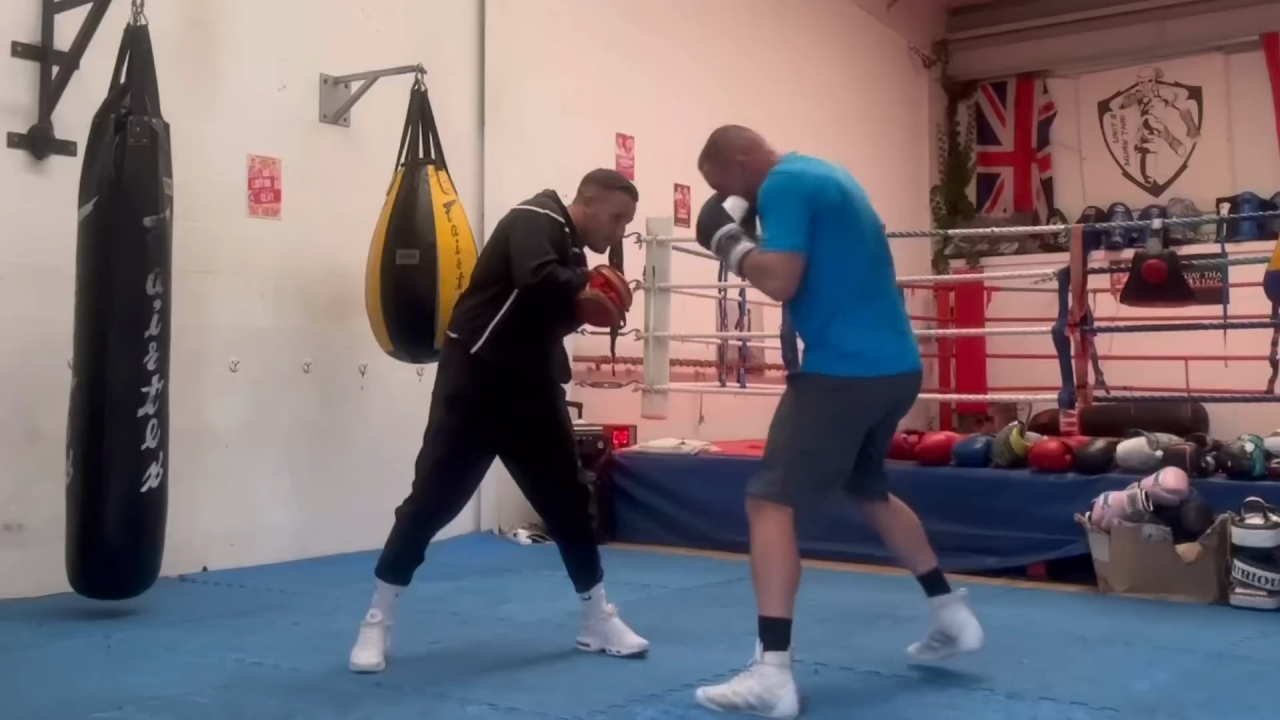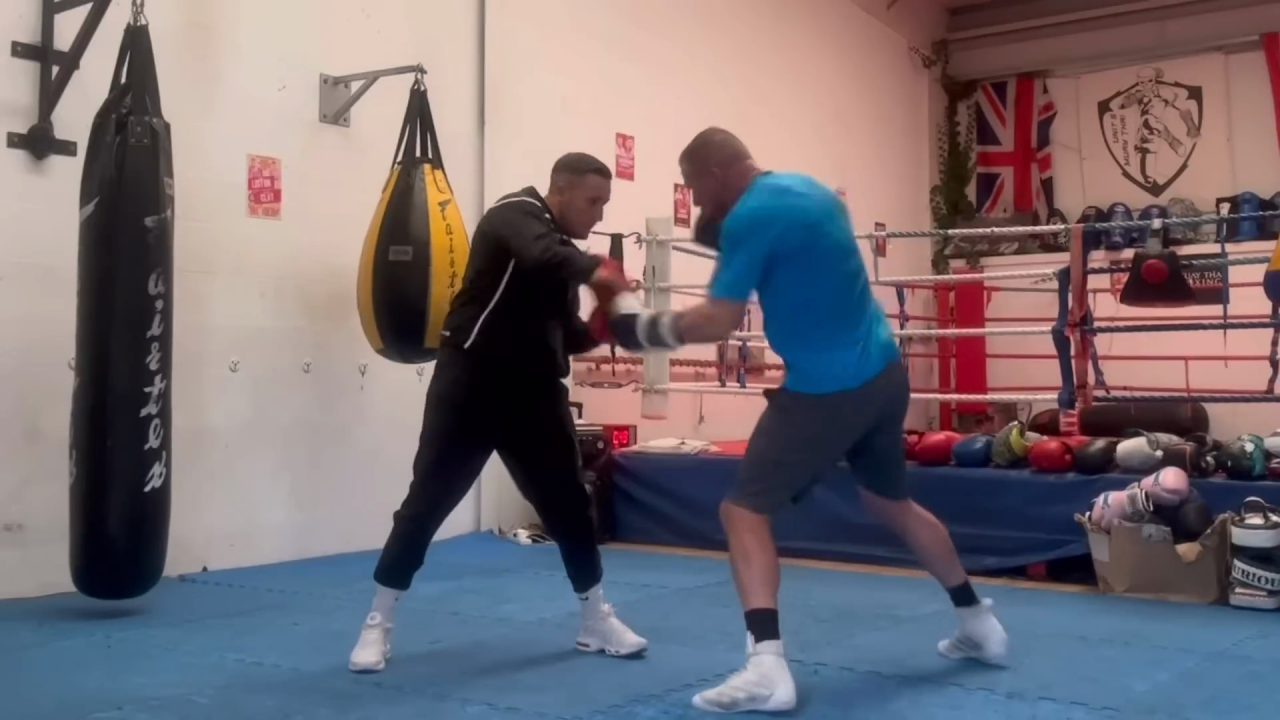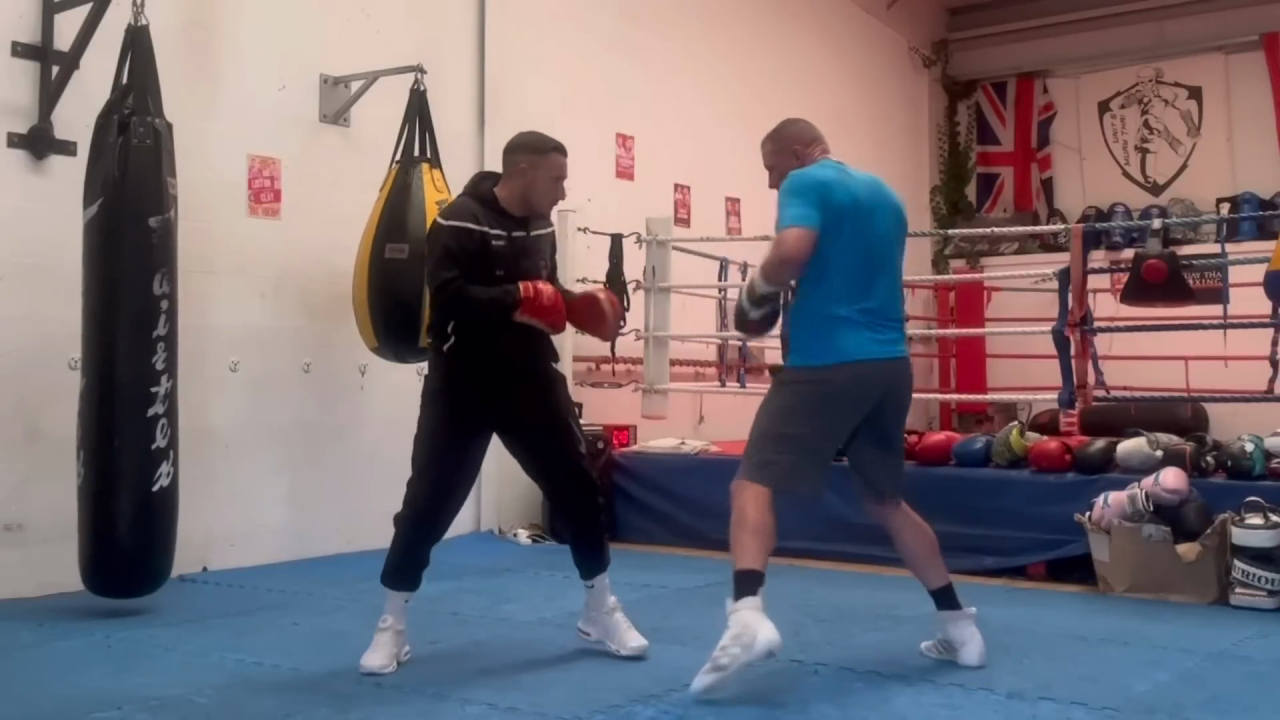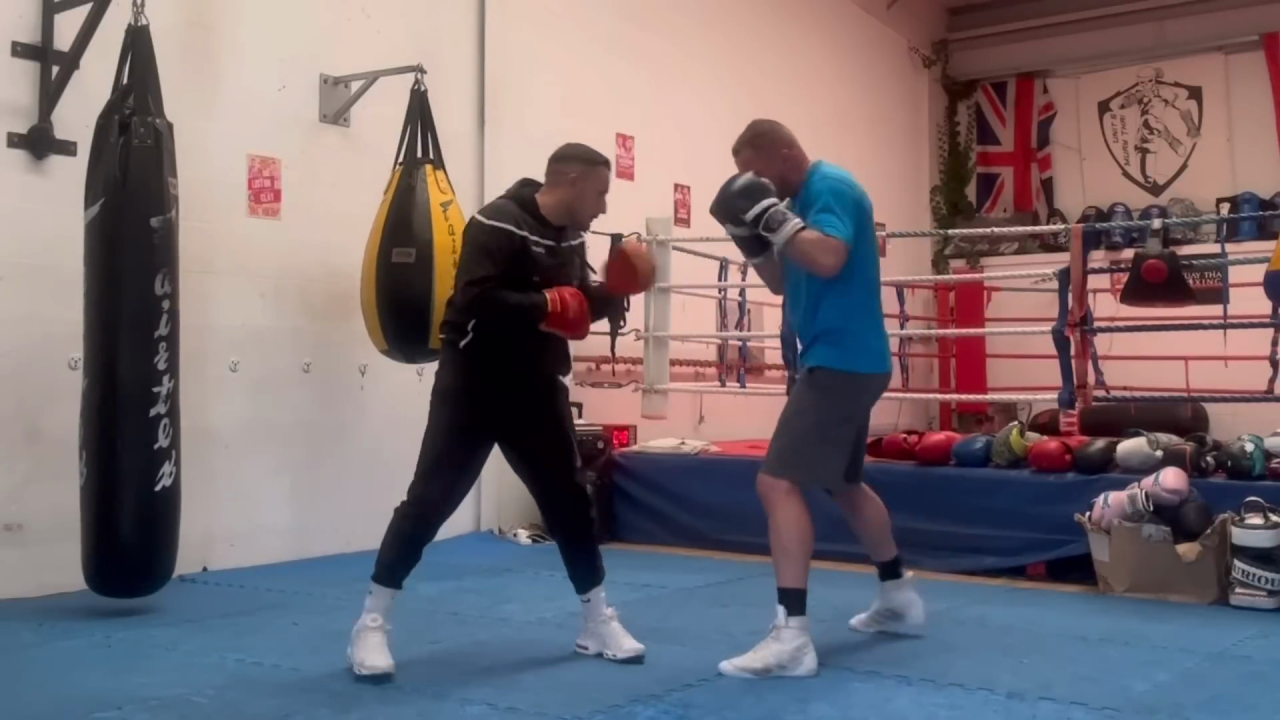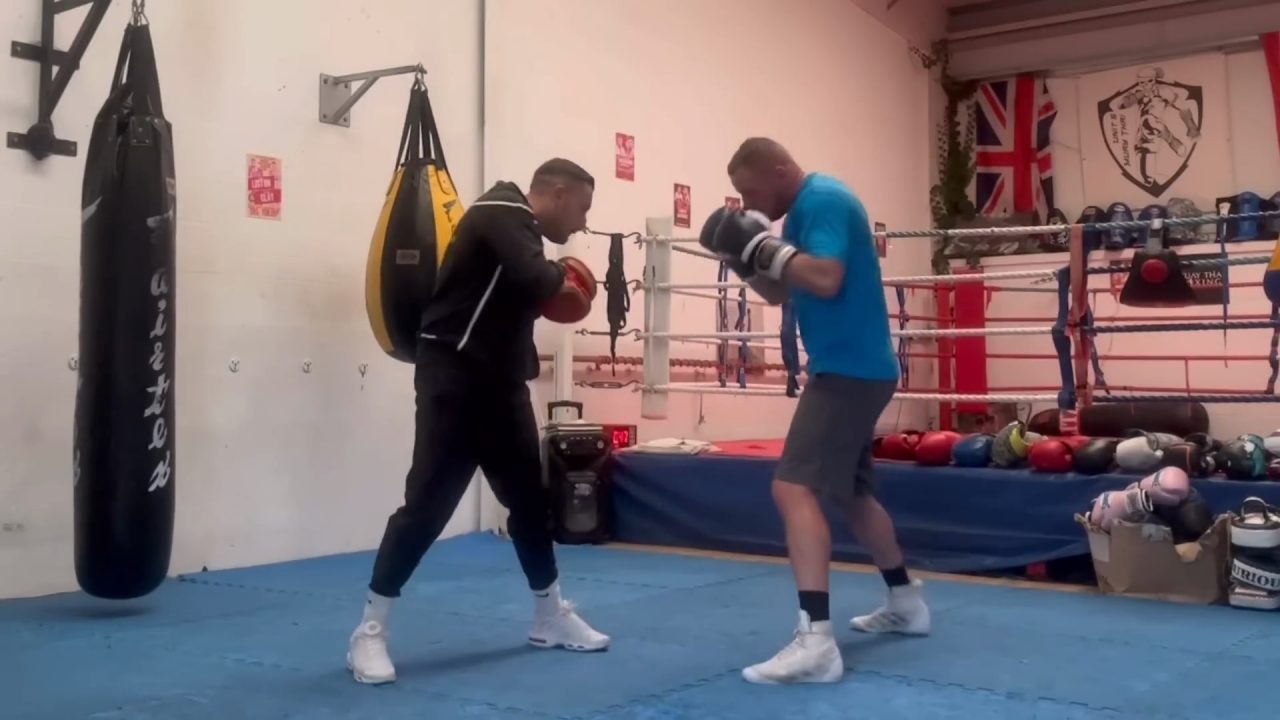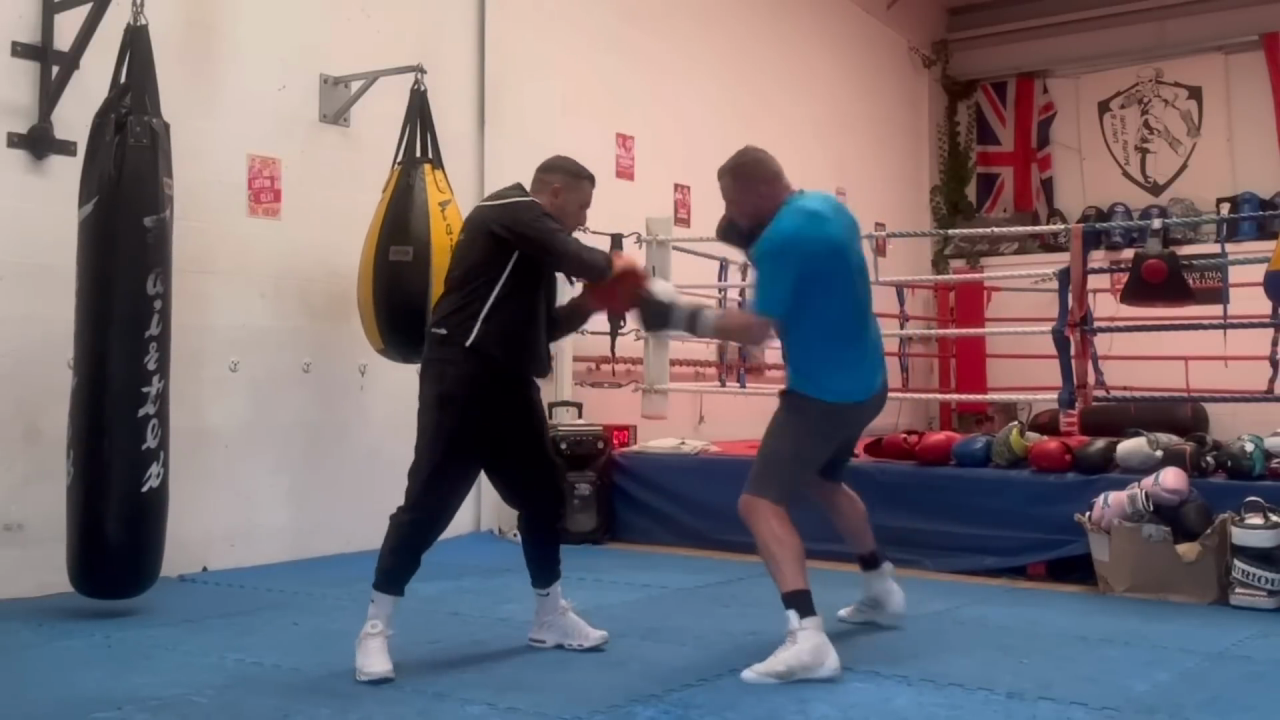
dt=0.5s
person 1, frame 1
left shoulder: (785, 181)
right shoulder: (826, 176)
left elbow: (779, 282)
left wrist: (727, 238)
right wrist: (741, 232)
left hip: (843, 372)
right hip: (897, 366)
left knee: (769, 503)
right knee: (870, 492)
right ankle: (950, 613)
person 1, frame 2
left shoulder: (755, 215)
right shoulder: (810, 192)
left elbow: (720, 320)
left wrist: (642, 323)
left hip: (828, 388)
right hip: (883, 369)
left knee: (744, 512)
right knee: (892, 502)
left ankle: (766, 666)
right ankle: (975, 619)
person 1, frame 3
left shoulder: (805, 185)
right shoulder: (886, 197)
left elbow: (793, 251)
left wrist: (758, 296)
left hip: (823, 365)
right hip: (889, 365)
left knee: (752, 484)
right knee: (886, 500)
left ankle: (748, 618)
right ankle: (958, 626)
person 1, frame 4
left shoulder: (832, 187)
right shoulder: (805, 197)
left elbow: (827, 260)
right elbow: (778, 279)
left wrist: (768, 211)
right wrist: (746, 232)
left hip: (841, 362)
right hip: (848, 362)
left knee: (778, 483)
right knee: (844, 482)
left ankle: (791, 637)
right ankle: (899, 593)
person 1, frame 5
left shoulder: (823, 198)
right shoulder: (801, 211)
left elbow: (826, 279)
right elbow: (779, 293)
left wrist: (762, 245)
right wrist: (745, 253)
left hip: (848, 372)
right hip: (859, 370)
left knee: (793, 489)
right knee: (851, 493)
left ankle: (816, 641)
right ankle: (906, 600)
person 1, frame 6
left shoulder: (789, 235)
right shoulder: (830, 208)
left elbow: (755, 324)
left wrist: (680, 316)
right wrist: (747, 237)
left hip: (831, 391)
right hip: (864, 384)
left knee: (760, 503)
right knee: (823, 480)
left ankle: (808, 638)
right ankle: (879, 585)
person 2, frame 1
left shoulder: (571, 249)
right shoulder: (535, 221)
right elbow: (537, 282)
left wrist: (585, 304)
right wrist: (585, 286)
left hip: (532, 387)
right hip: (476, 378)
left knee: (568, 500)
right knee: (434, 497)
left ankle: (598, 619)
right ankle: (377, 621)
person 2, frame 2
left shoulder: (566, 247)
right shoulder: (514, 218)
left elbow: (563, 337)
right elbow: (543, 259)
left wrist: (601, 329)
right wrist: (596, 270)
left hip: (535, 389)
right hip: (472, 381)
left knee: (568, 501)
right knee: (429, 500)
left ankle: (597, 618)
right ankle: (378, 625)
person 2, frame 3
left shoulder: (541, 226)
right shoulder: (458, 222)
right elbow: (448, 298)
left wrist: (577, 305)
right wrist: (515, 299)
left hip: (531, 377)
right hip: (462, 382)
left knee: (577, 487)
right knee: (428, 502)
left ankle: (600, 610)
right ankle: (391, 628)
person 2, frame 4
left shoulder: (568, 238)
right shoulder: (498, 223)
left elbow: (580, 306)
right elbow: (480, 298)
left wrist: (609, 291)
right wrist: (547, 306)
left hip: (536, 383)
right hip: (474, 380)
left knee: (568, 499)
right knee: (431, 498)
left ankle: (598, 623)
right ankle: (371, 624)
person 2, frame 5
left shoulder: (518, 229)
right shoulder: (500, 215)
right elbow: (530, 277)
left wrist: (552, 287)
right wrist: (560, 279)
left hip: (501, 381)
right hip: (455, 377)
left knee: (530, 497)
right knee: (428, 502)
left ankle: (551, 617)
right ankle: (370, 631)
person 2, frame 6
left shoulder: (528, 225)
right shoulder: (511, 210)
left elbow: (532, 325)
right elbow: (573, 258)
left wrist: (576, 311)
right wrist: (614, 267)
left hip: (509, 381)
right hip: (460, 374)
left knee: (542, 494)
right knee: (430, 499)
left ankle: (551, 616)
right ankle: (375, 629)
